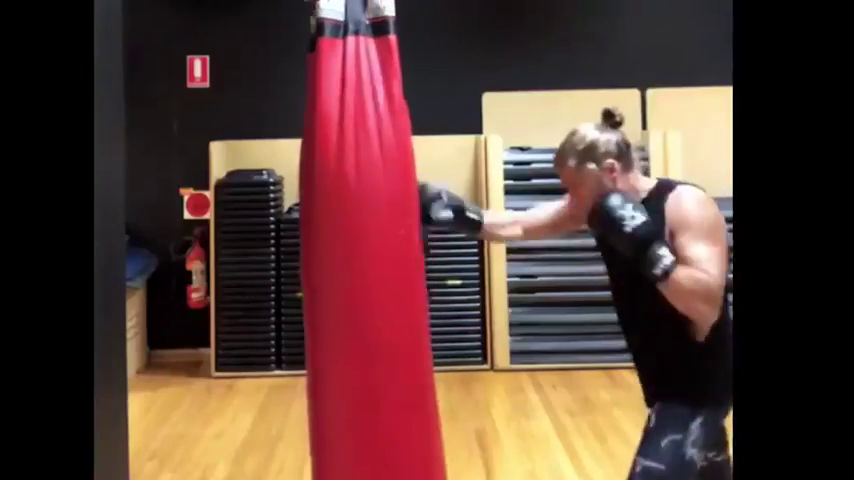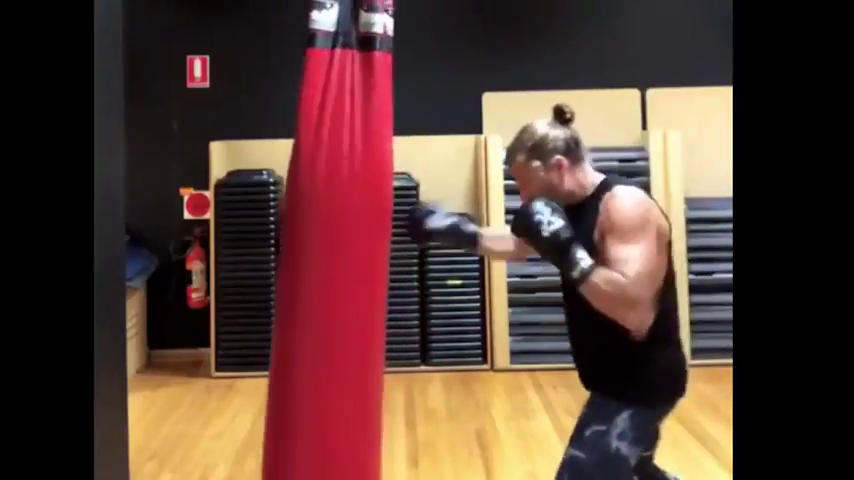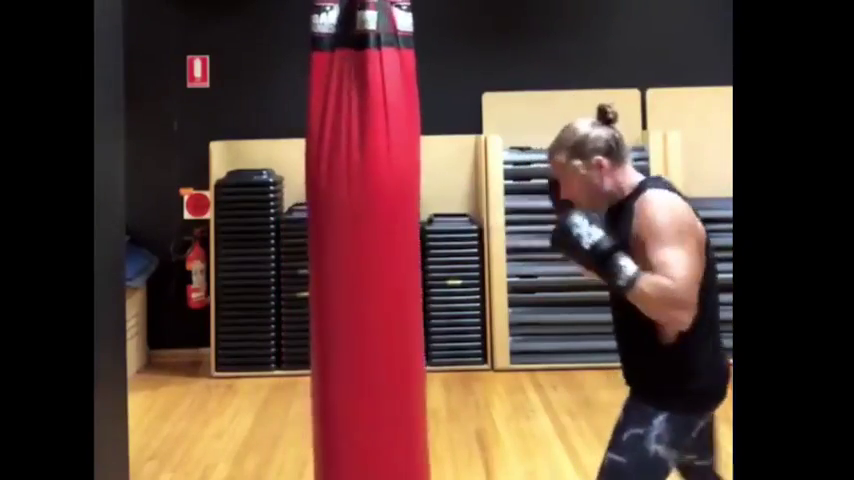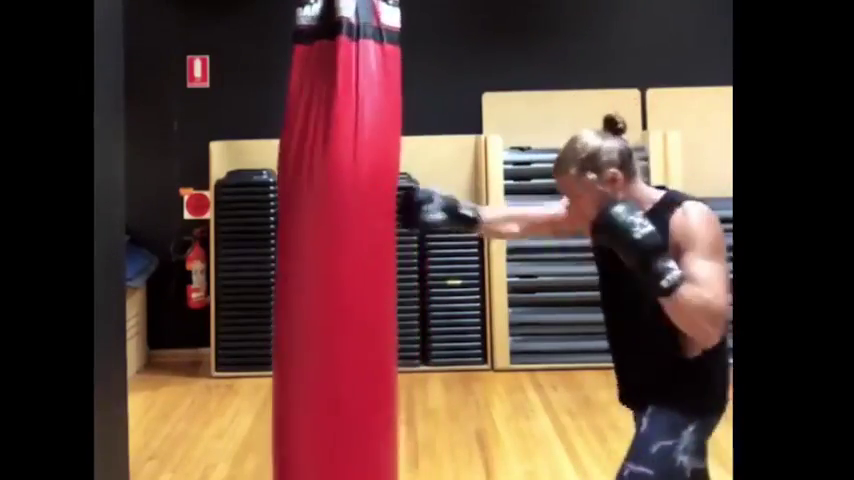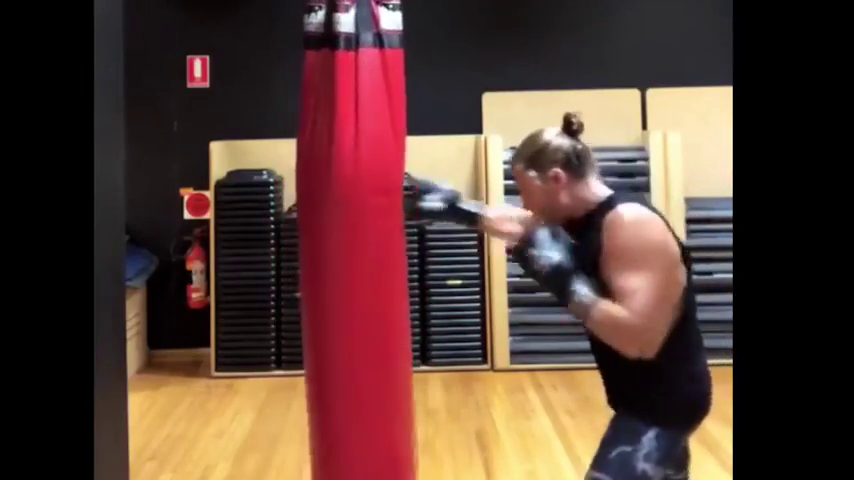
dt=1s
person 1, frame 1
left shoulder: (688, 205)
right shoulder: (599, 204)
left elbow: (706, 301)
right elbow: (524, 226)
left wrist: (649, 248)
right wrist: (464, 217)
left hip: (699, 380)
right hip: (666, 376)
person 1, frame 2
left shoulder: (626, 206)
right shoulder: (568, 201)
left elbow: (633, 307)
right elbow: (512, 245)
left wrist: (565, 249)
right wrist: (455, 228)
left hip: (635, 380)
right hip: (637, 373)
person 1, frame 3
left shoulder: (658, 207)
right shoulder: (634, 202)
left elbow: (677, 307)
left wrist: (608, 259)
right wrist: (578, 227)
left hip: (674, 381)
right hip: (700, 374)
person 1, frame 4
left shoulder: (691, 220)
right shoulder: (598, 211)
left elbow: (712, 325)
right elbow: (523, 222)
left wrist: (653, 262)
right wrist: (461, 214)
left hip: (686, 392)
right hip: (645, 385)
person 1, frame 5
left shoulder: (629, 223)
right shoulder: (582, 211)
left elbow: (640, 338)
right elbow: (517, 224)
left wrist: (567, 284)
right wrist: (456, 206)
left hip: (660, 398)
right hip: (651, 392)
